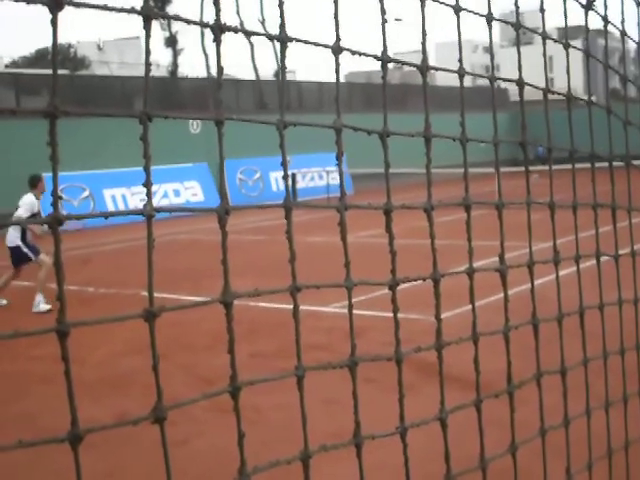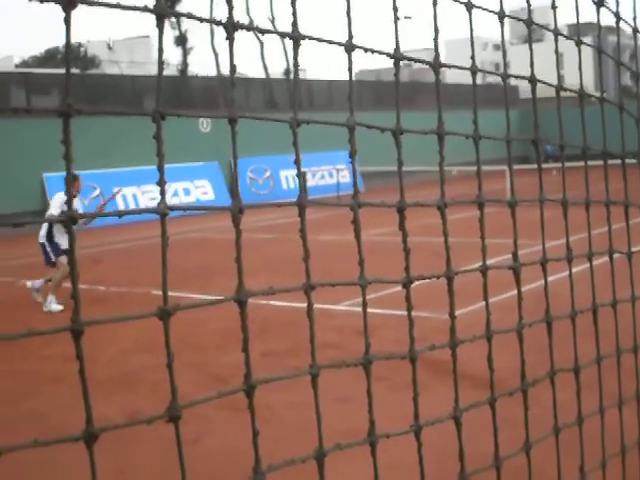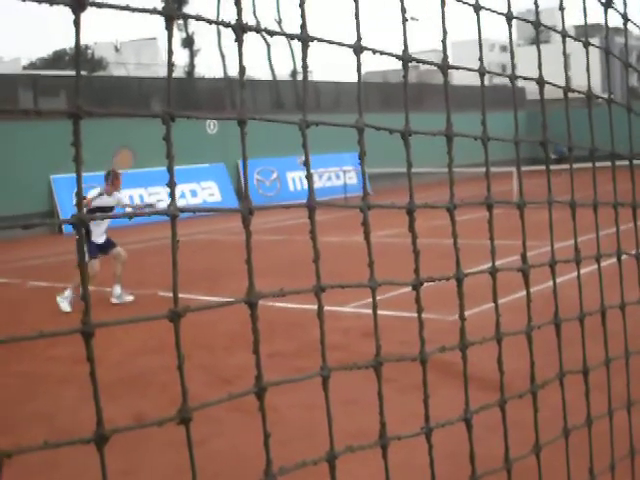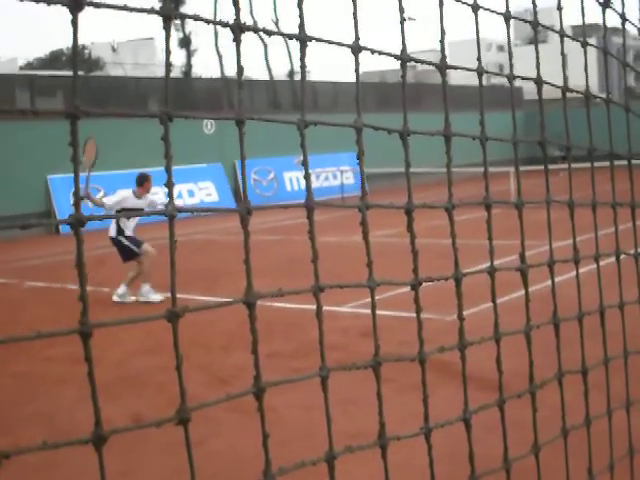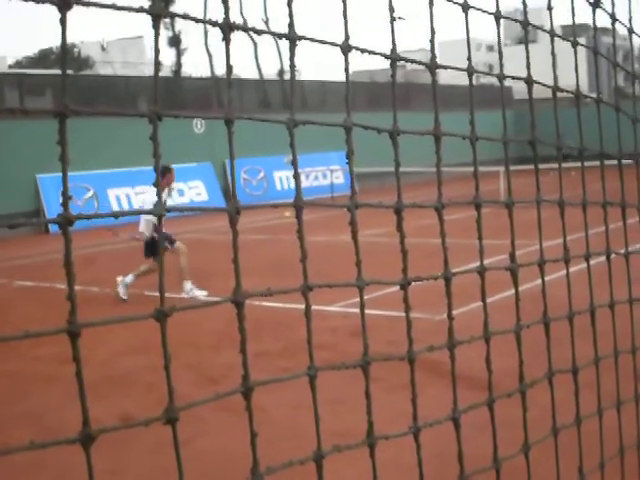
dt=0.2s
person 1, frame 1
left shoulder: (32, 200)
right shoulder: (30, 200)
right elbow: (17, 218)
right wrist: (34, 229)
left hip: (20, 240)
right hip: (18, 241)
left knee: (16, 272)
right knee: (46, 263)
right ankle: (38, 302)
person 1, frame 2
left shoulder: (76, 201)
right shoulder: (61, 198)
left elbow: (83, 222)
right elbow: (50, 217)
left wrist: (97, 211)
left hip: (62, 241)
right hip: (49, 239)
left knee: (70, 270)
right knee: (64, 267)
left ankle: (38, 284)
right ankle: (50, 302)
person 1, frame 3
left shoulder: (116, 196)
right shoulder: (96, 194)
left elbow: (127, 205)
right elbow: (83, 205)
left wrist: (144, 205)
left hip: (101, 237)
right hip: (87, 236)
left knee: (122, 256)
right knee: (93, 270)
left ankle: (118, 294)
right ankle: (66, 296)
person 1, frame 4
left shoulder: (146, 198)
right shoulder: (124, 196)
left elbow: (158, 204)
right elbow: (102, 204)
right wrist: (90, 197)
left hip: (127, 235)
right hip: (119, 235)
left knee: (142, 264)
right knee: (150, 253)
left ankle: (121, 293)
right ankle: (146, 291)
person 1, frame 5
left shoulder: (162, 190)
right shoulder: (156, 198)
right elbow: (149, 219)
left hip: (151, 231)
right hip: (151, 232)
left knee: (155, 264)
right knee: (182, 250)
left ankle: (126, 280)
right ankle: (188, 288)
